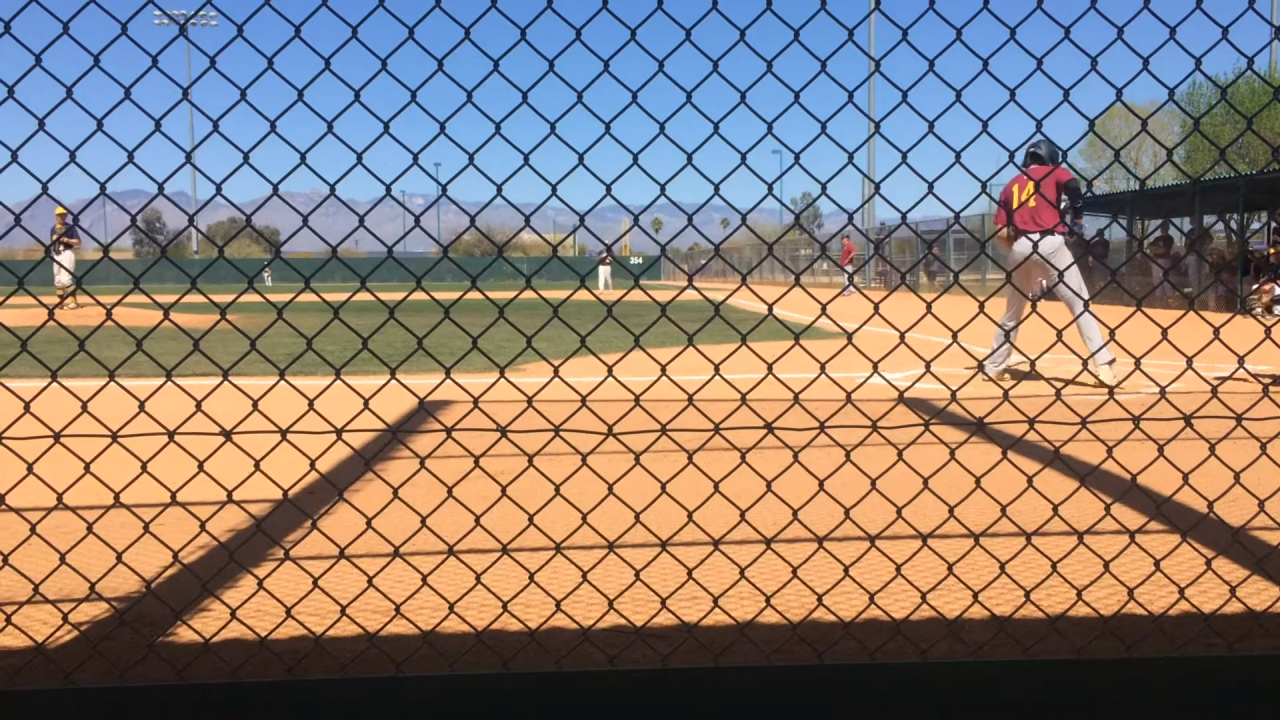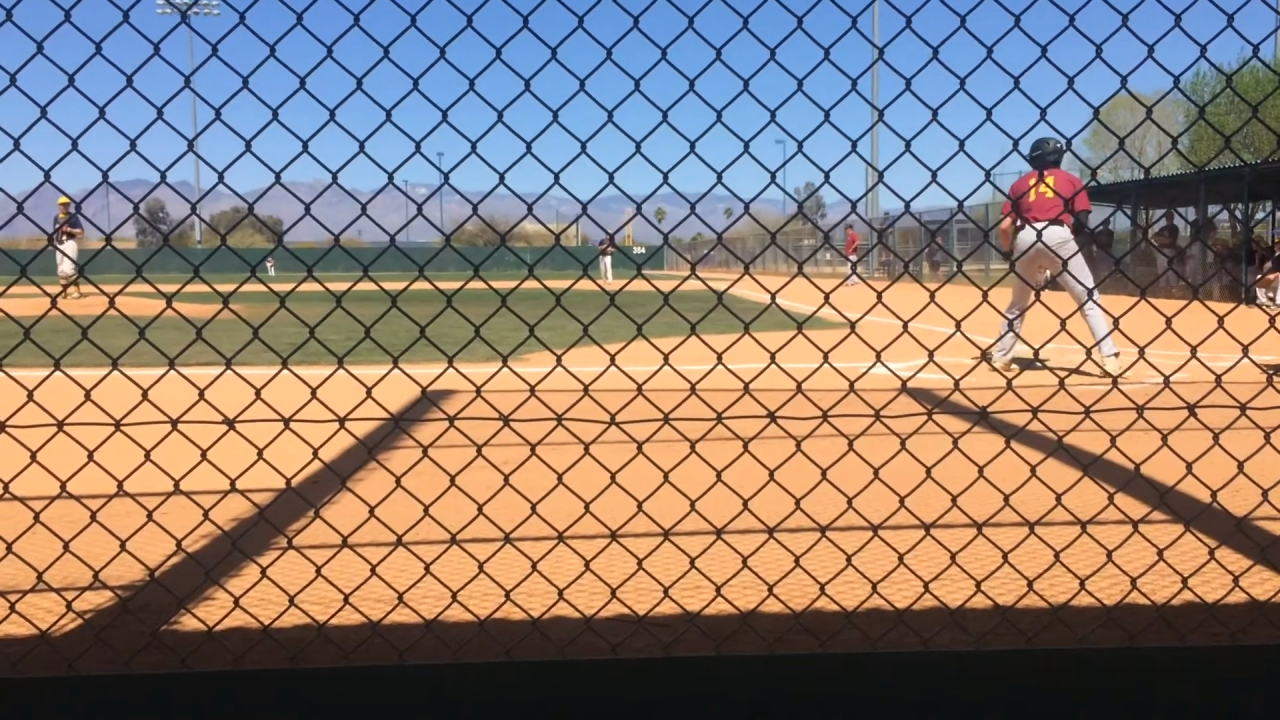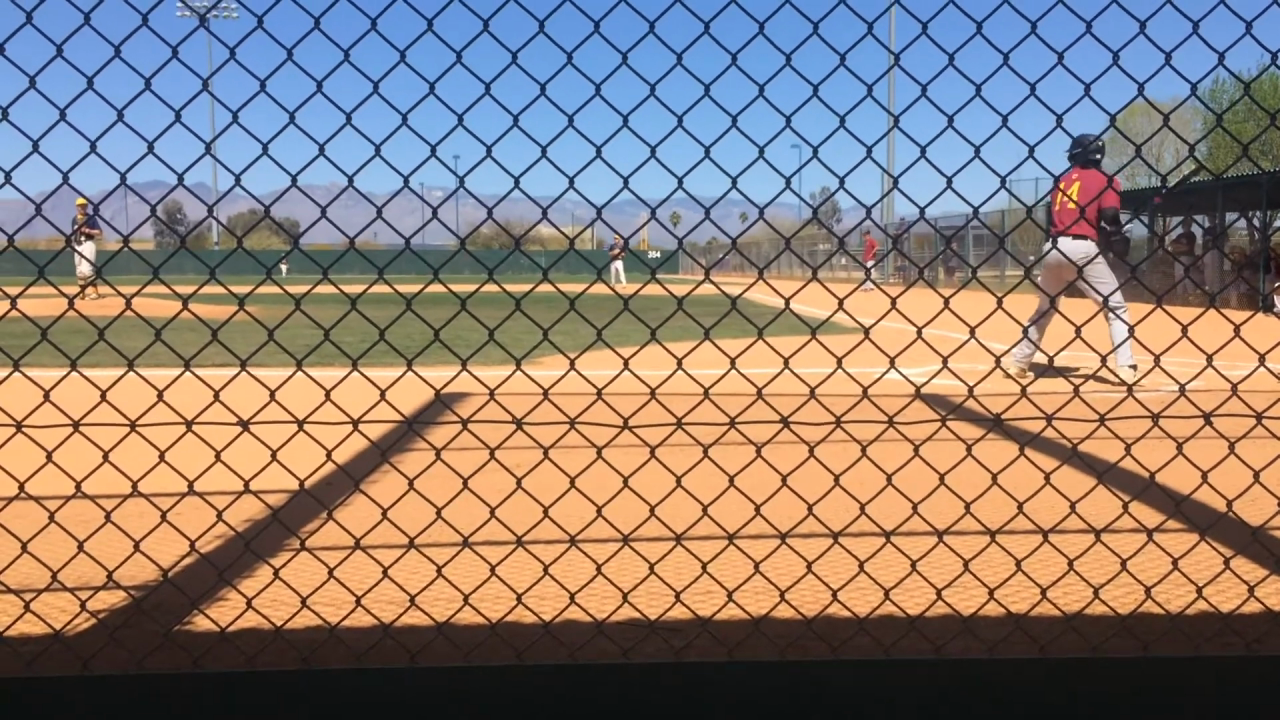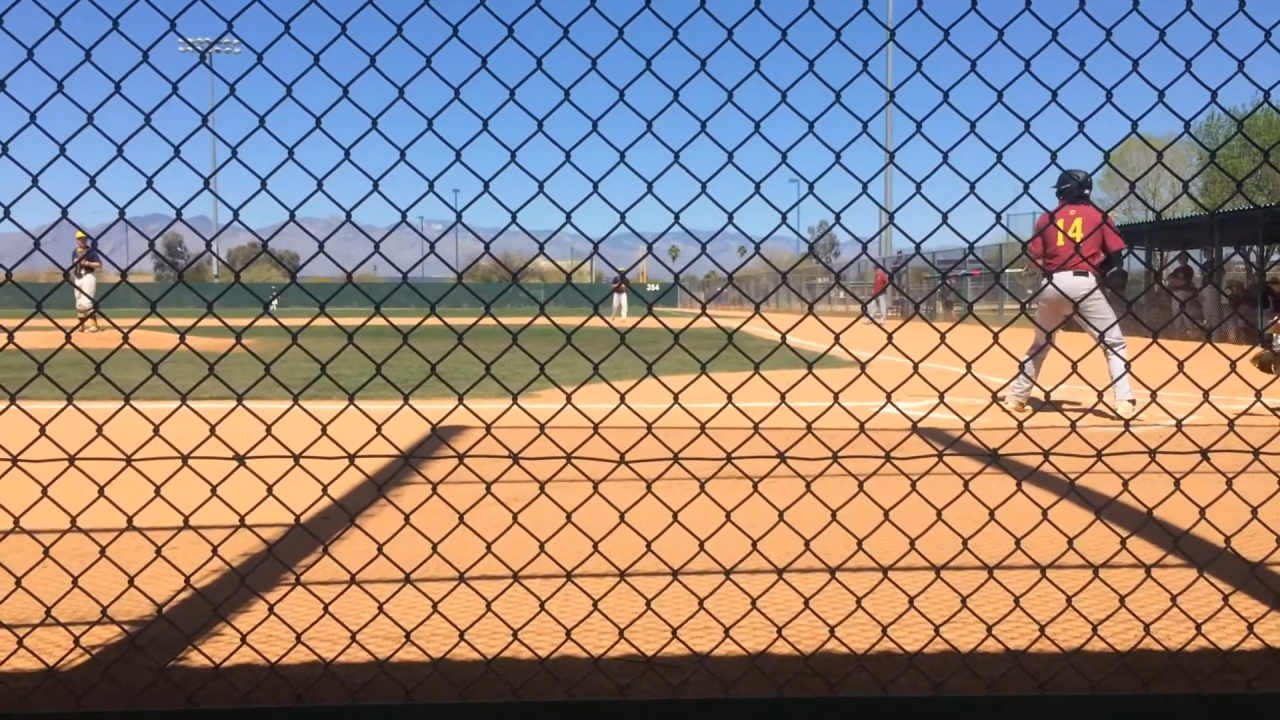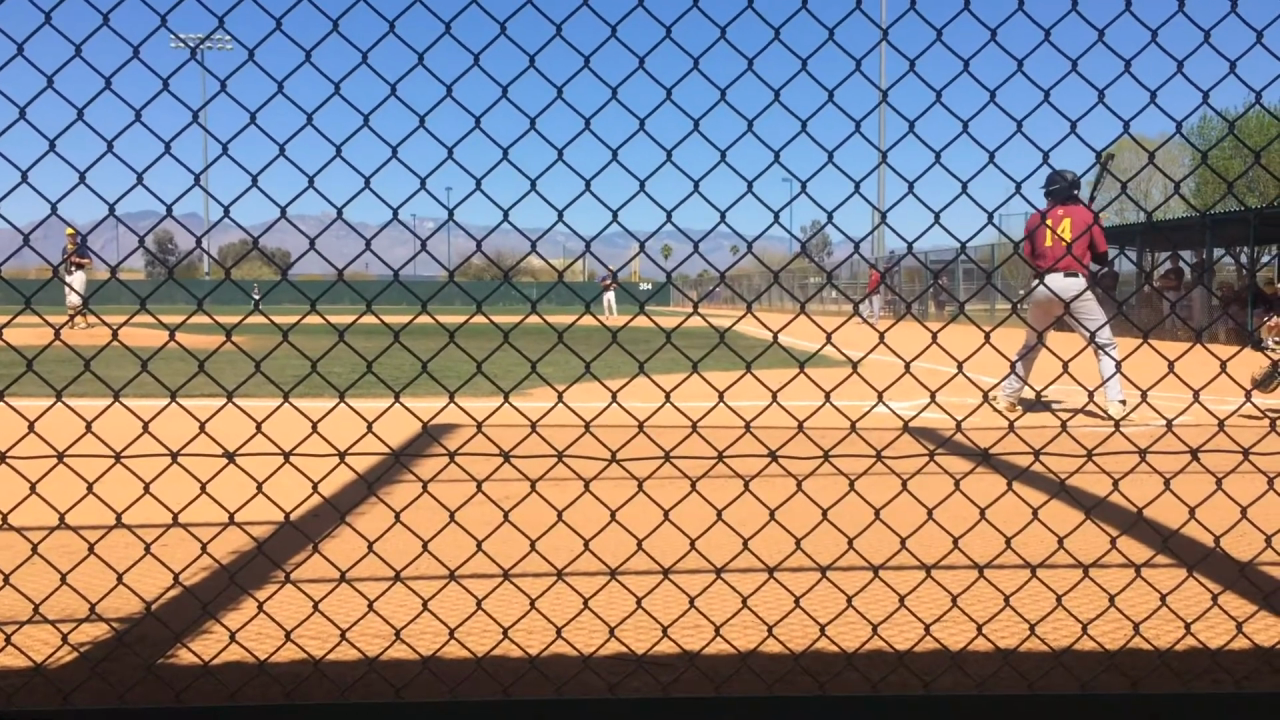
dt=1s
person 1, frame 1
left shoulder: (1010, 186)
right shoulder: (1055, 172)
left elbow: (1002, 232)
right elbow: (1073, 186)
right wrist: (1076, 218)
left hip: (1020, 248)
right hip: (1050, 244)
left knee: (1013, 312)
right knee: (1082, 306)
left ankle: (993, 367)
right ankle: (1103, 367)
person 1, frame 2
left shoulder: (1020, 183)
right shoulder: (1071, 180)
left elbow: (1004, 225)
right elbow: (1082, 220)
left wrist: (1008, 250)
left hip: (1026, 237)
right hip: (1058, 236)
left knee: (1018, 301)
right knee: (1088, 297)
left ankle: (1001, 358)
right ankle: (1109, 357)
person 1, frame 3
left shoulder: (1060, 181)
right shoulder: (1104, 180)
right elbow: (1109, 214)
right wrist: (1115, 230)
left hip: (1053, 249)
right hip: (1083, 249)
left knee: (1044, 309)
right knee: (1116, 308)
left ankle: (1017, 364)
right ankle: (1125, 368)
person 1, frame 4
left shoulder: (1047, 218)
right shoulder: (1098, 216)
left elbow: (1037, 261)
right elbow: (1115, 255)
left hip: (1052, 284)
right hip: (1084, 283)
left knee: (1040, 344)
right knee: (1114, 343)
left ankle: (1015, 397)
right ankle: (1124, 402)
person 1, frame 5
left shoulder: (1036, 217)
right shoulder: (1087, 215)
left elbow: (1027, 257)
right elbow: (1102, 258)
left hip: (1042, 286)
right hip: (1074, 284)
left knee: (1031, 344)
right knee: (1104, 344)
left ankle: (1007, 397)
right ankle: (1115, 403)
